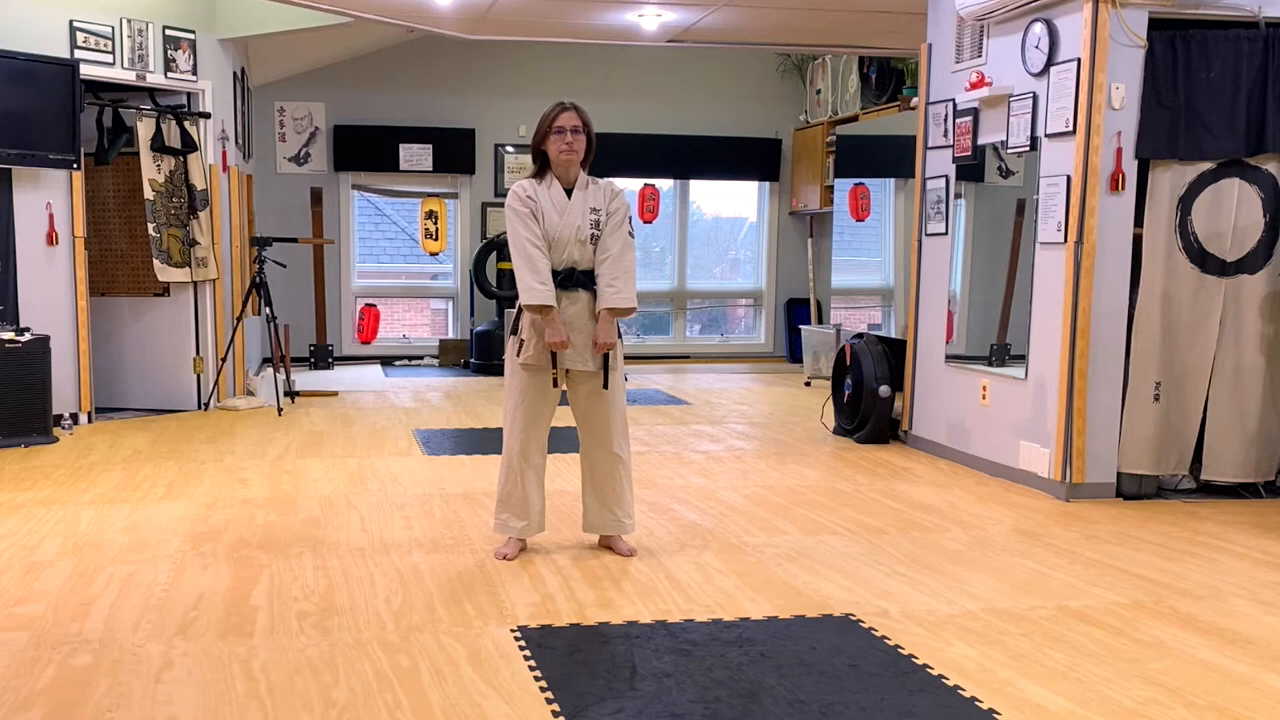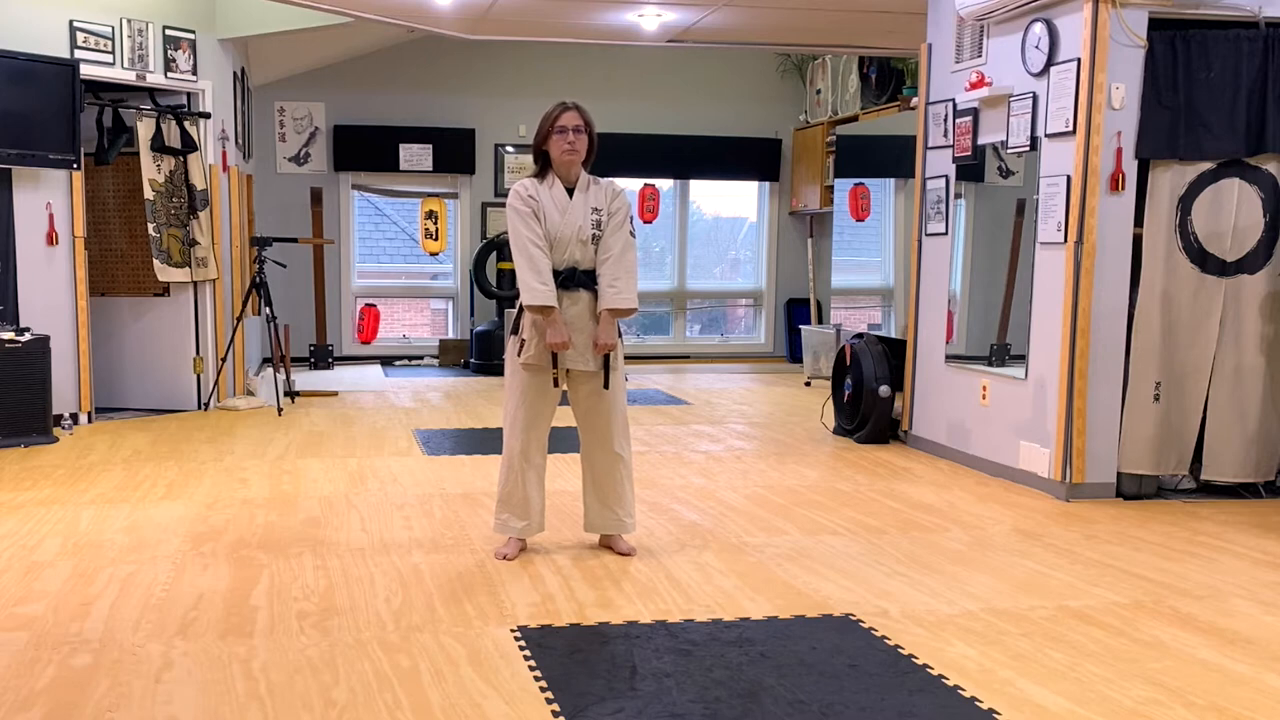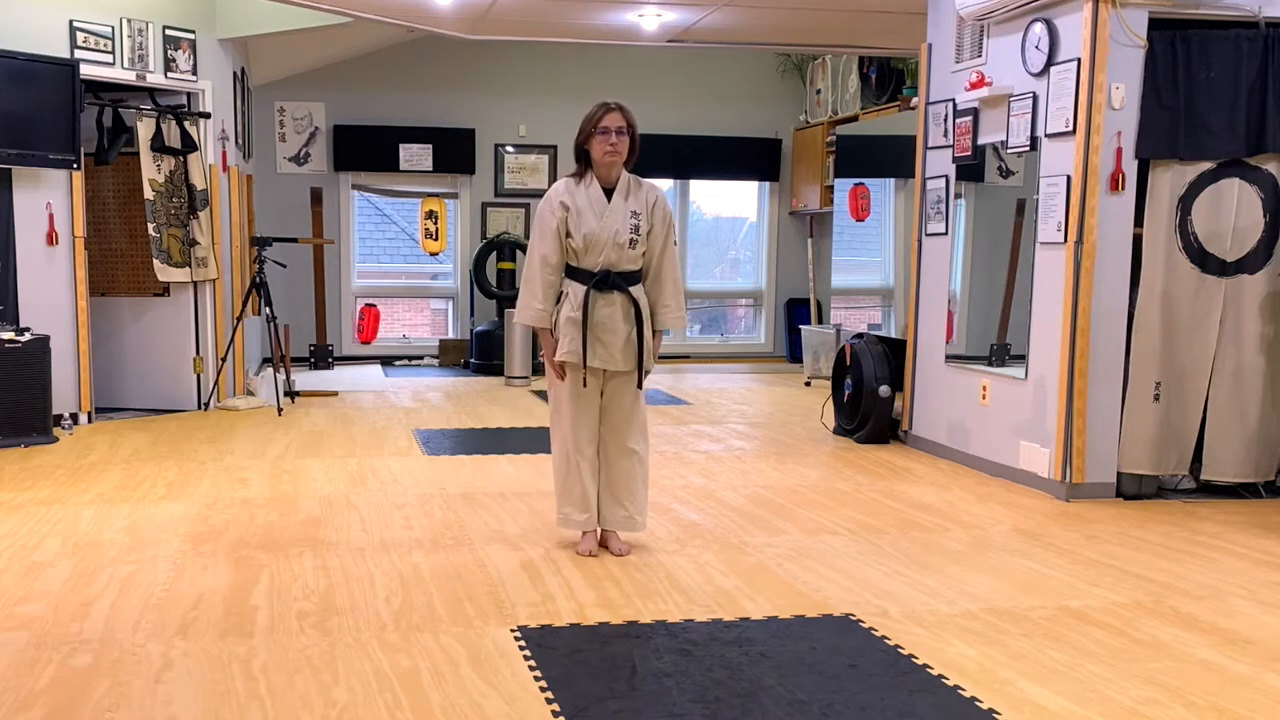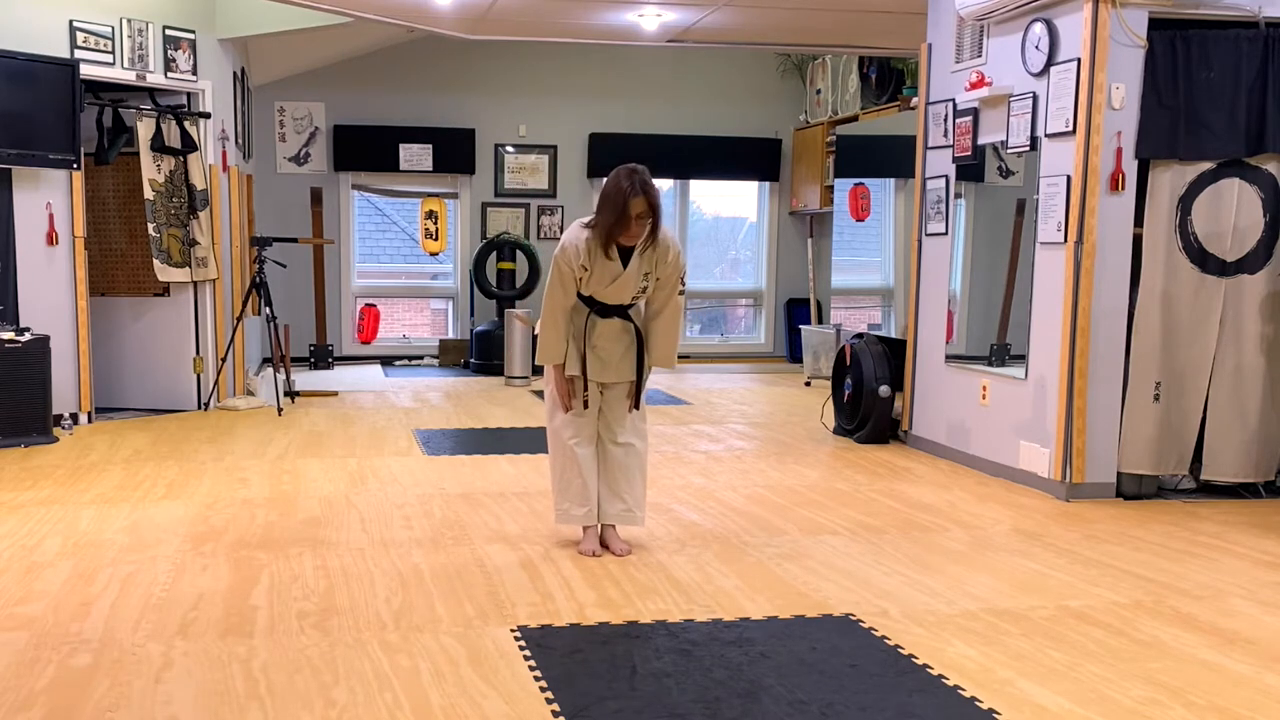
dt=1s
person 1, frame 1
left shoulder: (610, 197)
right shoulder: (524, 195)
left elbow: (615, 261)
right elbow: (531, 261)
left wrist: (607, 321)
right wrist: (551, 321)
left hip: (595, 319)
right hip: (538, 319)
left knee: (606, 431)
right knee: (524, 431)
left ankle: (609, 526)
right ankle: (518, 529)
person 1, frame 2
left shoulder: (611, 196)
right shoulder: (526, 194)
left elbow: (617, 261)
right elbow: (532, 261)
left wrist: (607, 323)
right wrist: (553, 322)
left hip: (595, 319)
right hip: (539, 320)
left knee: (607, 430)
right knee: (525, 431)
left ankle: (609, 527)
right ankle: (518, 529)
person 1, frame 3
left shoulder: (650, 199)
right shoulder: (563, 196)
left elbow: (662, 269)
right elbow: (543, 267)
left wrist: (659, 332)
right wrist: (545, 332)
left hip: (628, 320)
right hip: (576, 319)
left knee: (626, 431)
right knee: (576, 430)
left ankle: (612, 525)
right ankle: (585, 524)
person 1, frame 4
left shoulder: (666, 251)
right shoulder: (576, 244)
left elbow: (663, 312)
right elbow: (557, 308)
left wrist: (644, 370)
right wrist: (558, 368)
left hip: (625, 338)
right hip: (576, 336)
left knee: (624, 431)
right knee: (574, 430)
left ankle: (611, 524)
right ankle: (588, 524)
